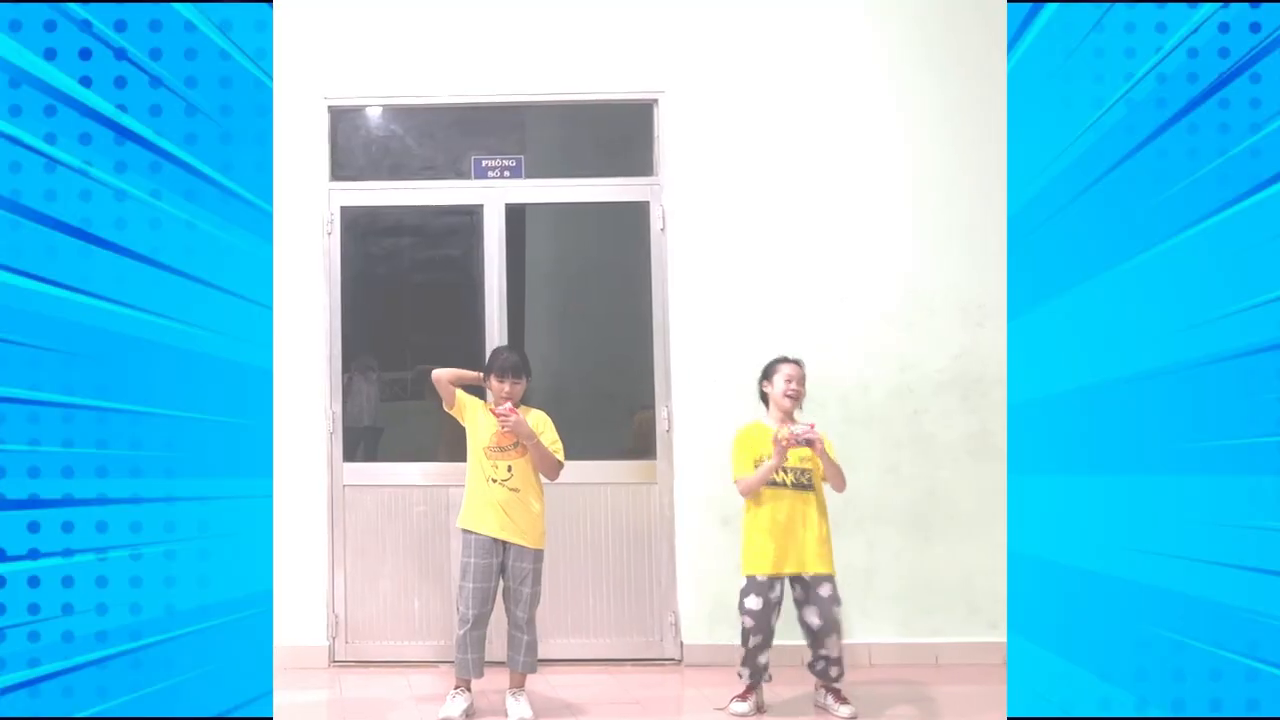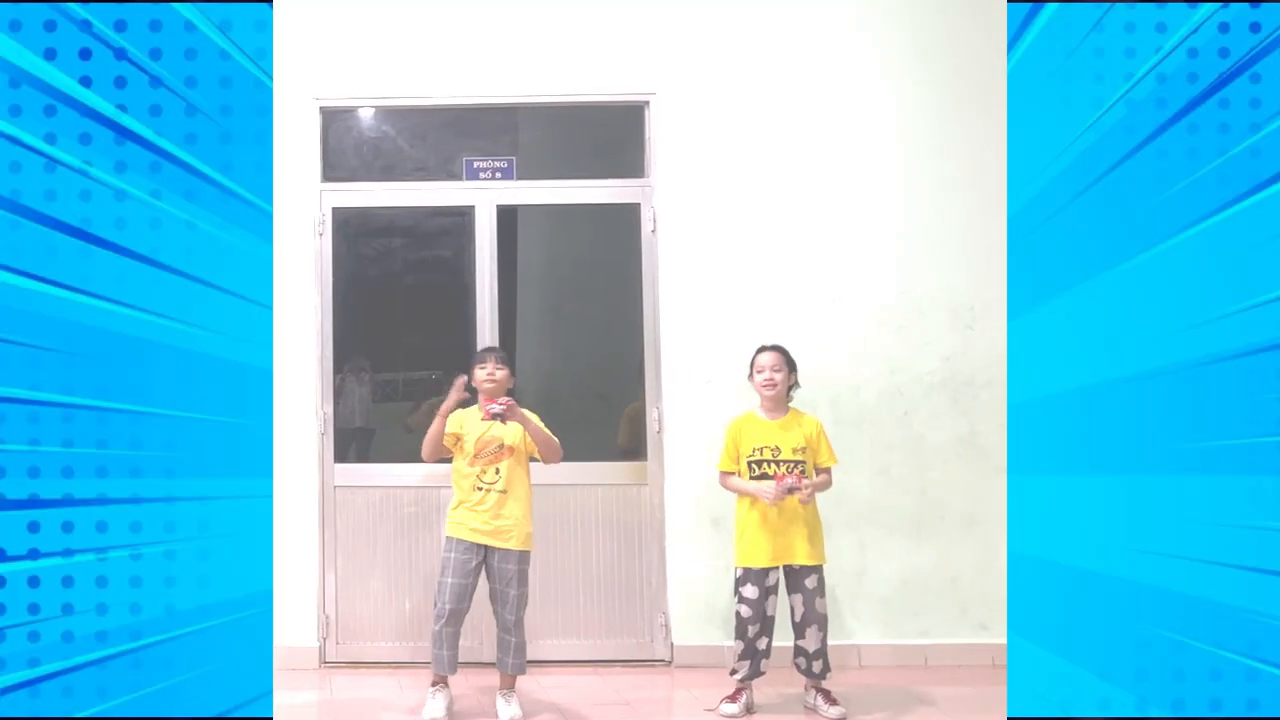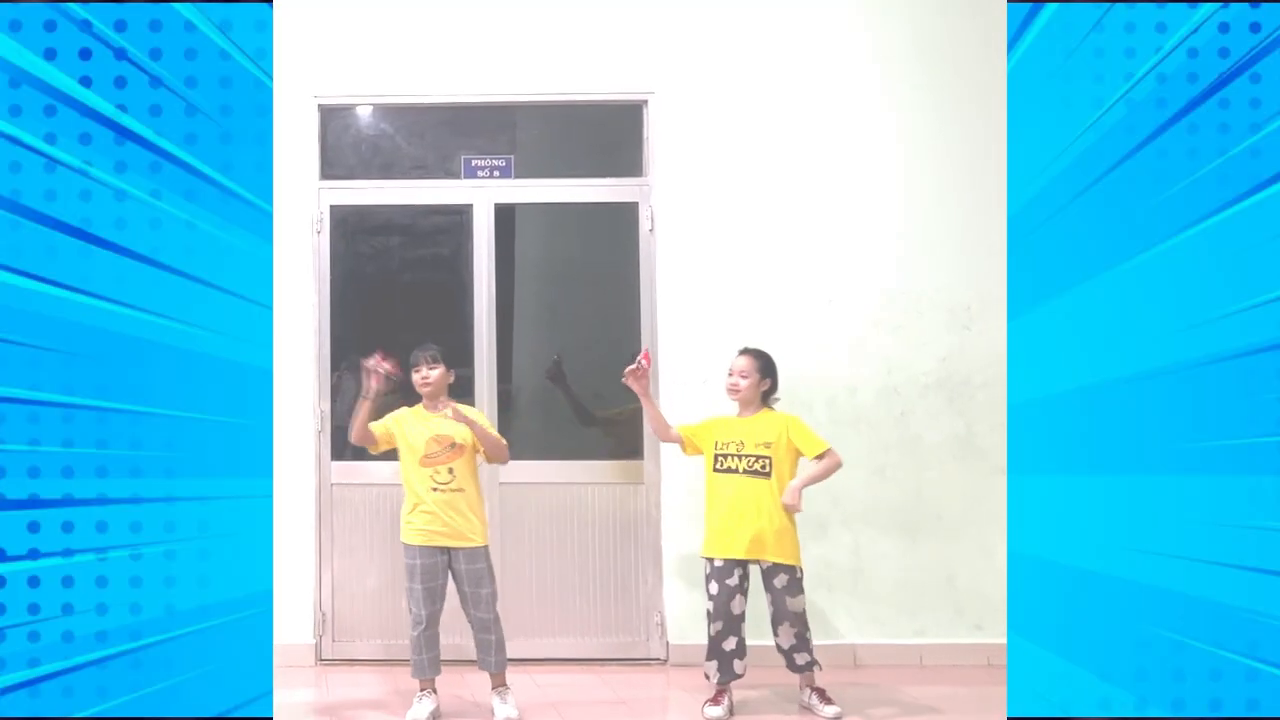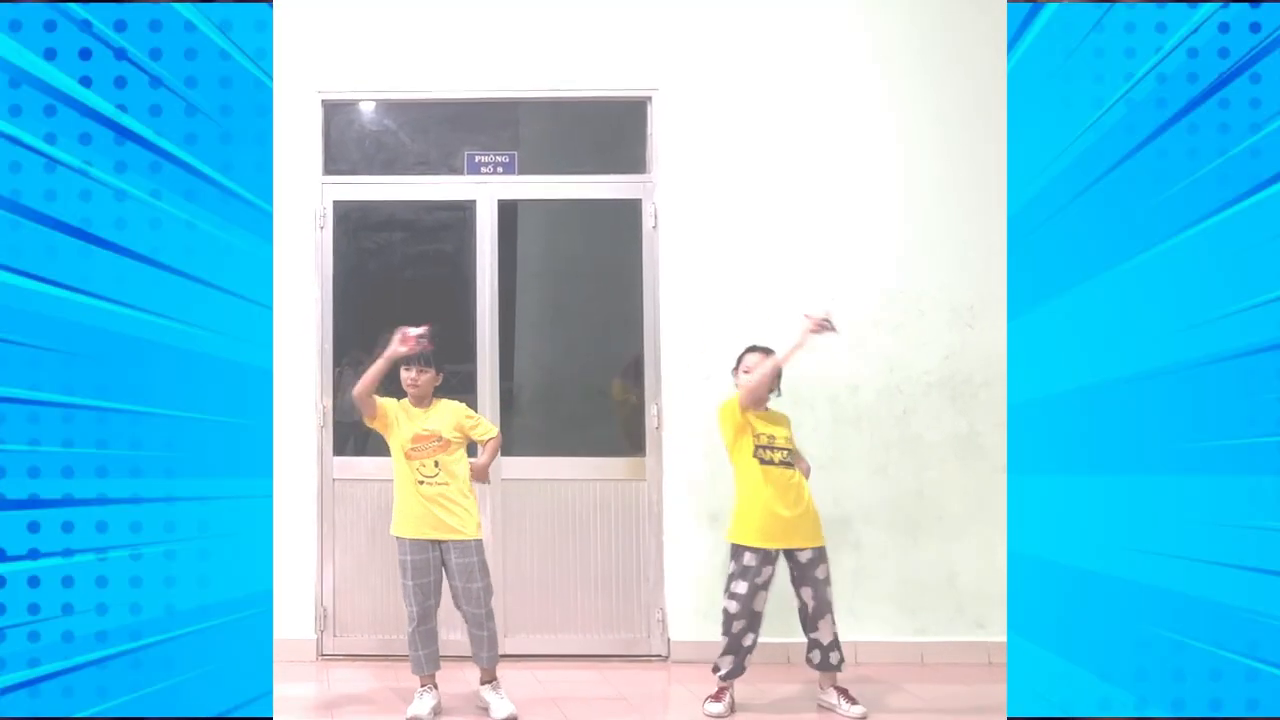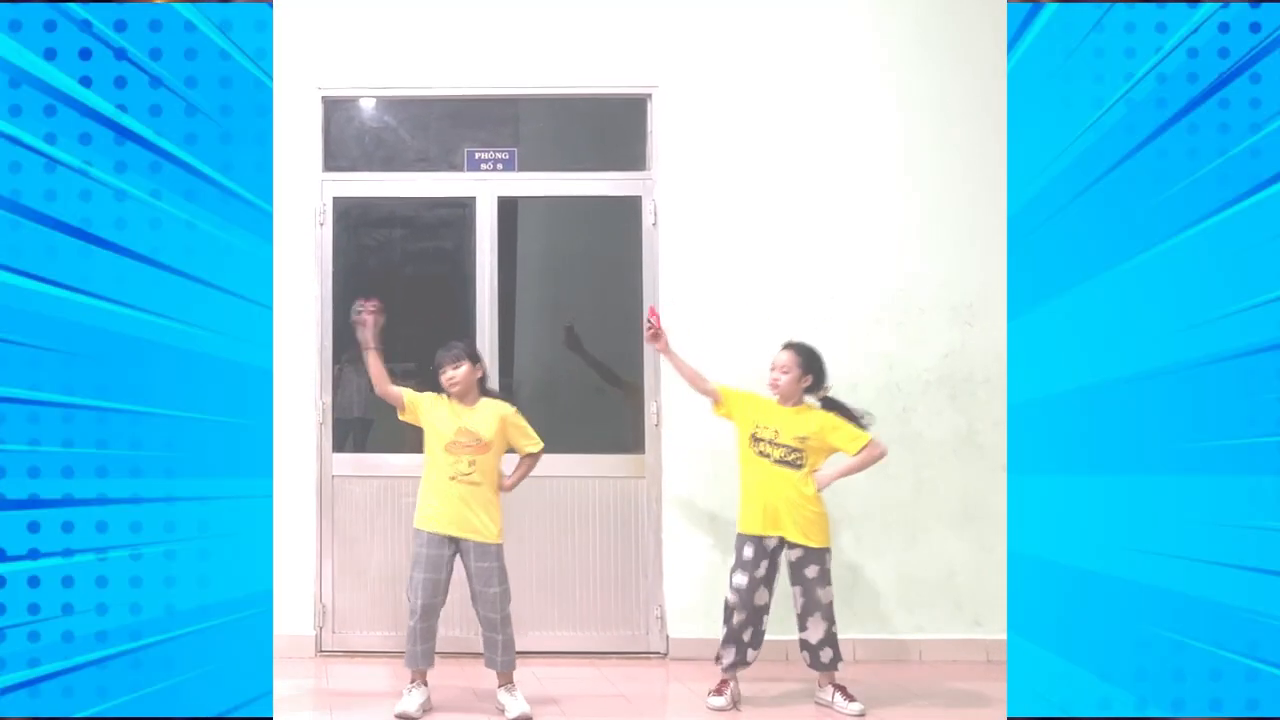
dt=0.7s
person 1, frame 1
left shoulder: (538, 419)
right shoulder: (473, 411)
left elbow: (553, 472)
right elbow: (438, 376)
left wrist: (527, 434)
right wrist: (481, 378)
left hip: (526, 531)
right hip: (481, 528)
left knee: (522, 614)
right knee: (472, 611)
right ankle: (462, 690)
person 1, frame 2
left shoulder: (523, 419)
right shoulder: (460, 418)
left elbow: (555, 456)
right elbow: (429, 454)
left wrist: (521, 418)
right wrist: (446, 407)
left hip: (510, 534)
right hip: (464, 530)
left knee: (510, 616)
right knee: (448, 610)
right ankle: (439, 687)
person 1, frame 3
left shoulder: (468, 415)
right shoulder: (402, 419)
left elbow: (502, 456)
right elbow: (358, 437)
left wrist: (469, 423)
right wrist: (369, 395)
left hip: (468, 533)
right hip: (422, 535)
left knee: (484, 612)
right knee: (424, 616)
left ankle: (500, 689)
person 1, frame 4
left shoulder: (455, 411)
right shoulder: (391, 412)
left elbow: (491, 435)
right elbow: (359, 394)
left wrist: (483, 461)
right wrist: (391, 354)
left hip: (460, 527)
right hip: (413, 530)
left knee: (477, 606)
right knee: (420, 612)
left ankle: (489, 684)
person 1, frame 5
left shoulder: (502, 413)
right shoulder: (431, 407)
left elbow: (533, 450)
right elbow: (382, 388)
left wrist: (511, 482)
right wrist: (370, 340)
left hip: (481, 527)
right hip: (433, 525)
left knee: (493, 608)
right knee: (422, 606)
right ankle: (418, 685)
person 2, frame 1
left shoulder: (812, 436)
right shoulder: (749, 435)
left elbow: (839, 485)
right elbow: (744, 488)
left wrist: (821, 453)
right wrist: (776, 457)
left hip: (811, 550)
right hip: (764, 550)
left knee: (826, 620)
right knee: (755, 621)
left ankle: (826, 687)
right ankle: (753, 688)
person 2, frame 2
left shoulder: (810, 425)
right shoulder: (740, 426)
left elbow: (826, 476)
right elbow: (725, 477)
left wrist: (812, 487)
right wrist: (757, 488)
left hip: (803, 540)
right hip: (757, 540)
left knee: (811, 614)
right knee: (751, 614)
left ankle: (814, 687)
right ankle: (743, 687)
person 2, frame 3
left shoulder: (785, 424)
right shoulder: (715, 427)
left elbow: (832, 460)
right elbow: (666, 433)
left wrist: (798, 483)
right wrist: (643, 393)
left hip: (774, 539)
right hip: (725, 541)
left knee: (789, 613)
right knee: (723, 614)
left ankle: (808, 686)
right ankle: (722, 688)
person 2, frame 4
left shoulder: (781, 420)
right shoulder: (733, 413)
right elbow: (749, 390)
left wrist: (801, 469)
right wrist: (799, 340)
left hip: (802, 528)
right hip: (755, 530)
left knee: (820, 606)
right knee: (741, 608)
left ankle: (828, 687)
right ankle: (724, 686)
person 2, frame 5
left shoulder: (823, 422)
right shoulder: (748, 406)
left elbow: (875, 450)
right elbow: (703, 385)
left wrist: (832, 474)
right wrist: (665, 350)
left hip: (805, 527)
right hip: (757, 524)
left knee: (816, 605)
right knee: (742, 599)
left ankle: (827, 685)
right ankle: (729, 678)
